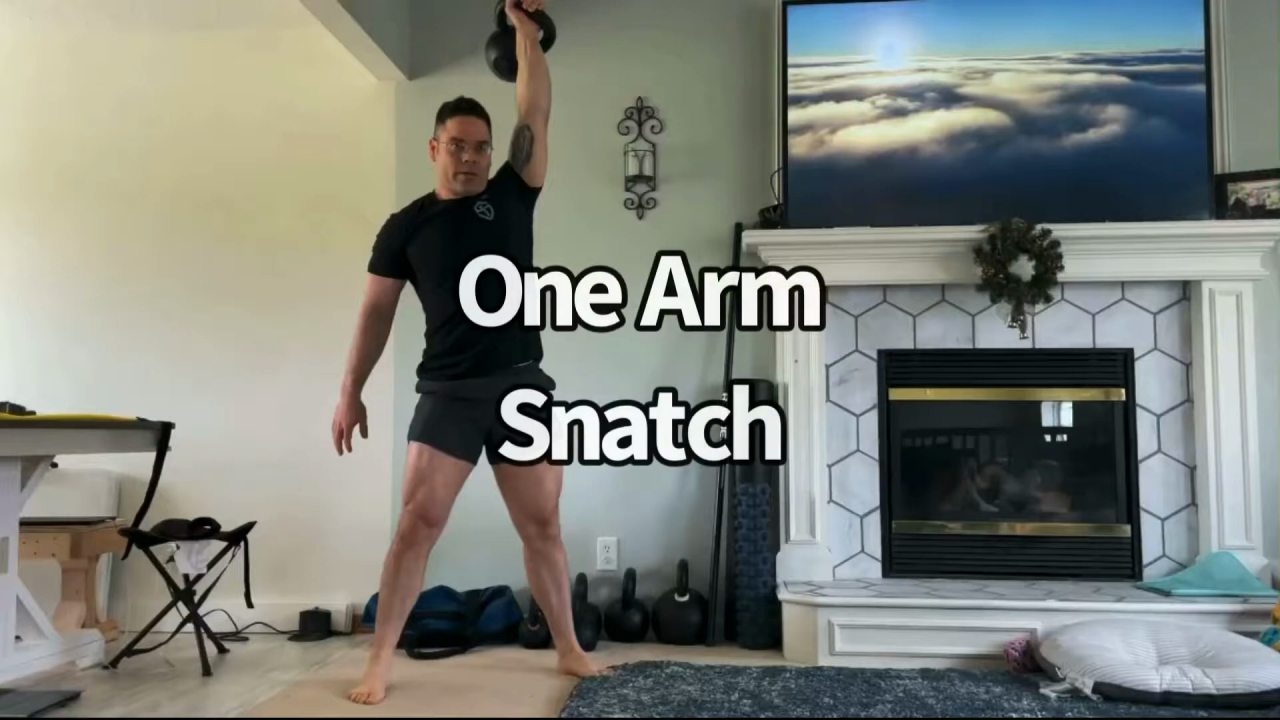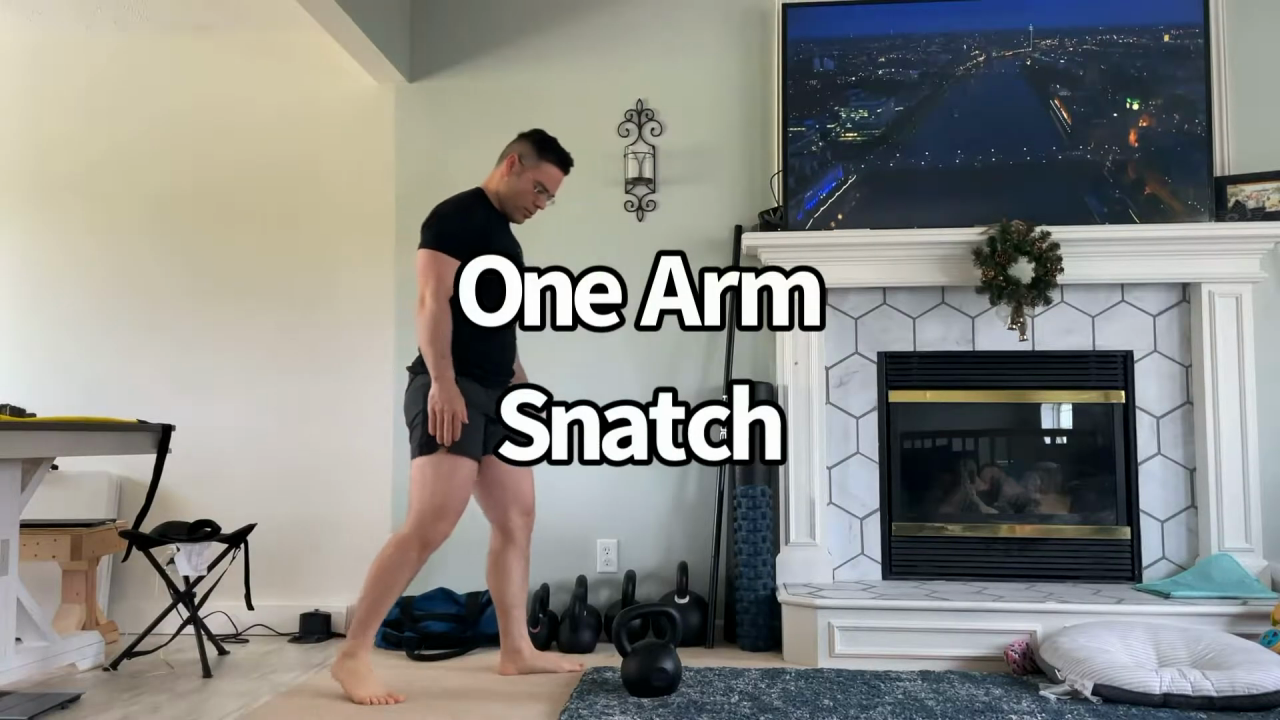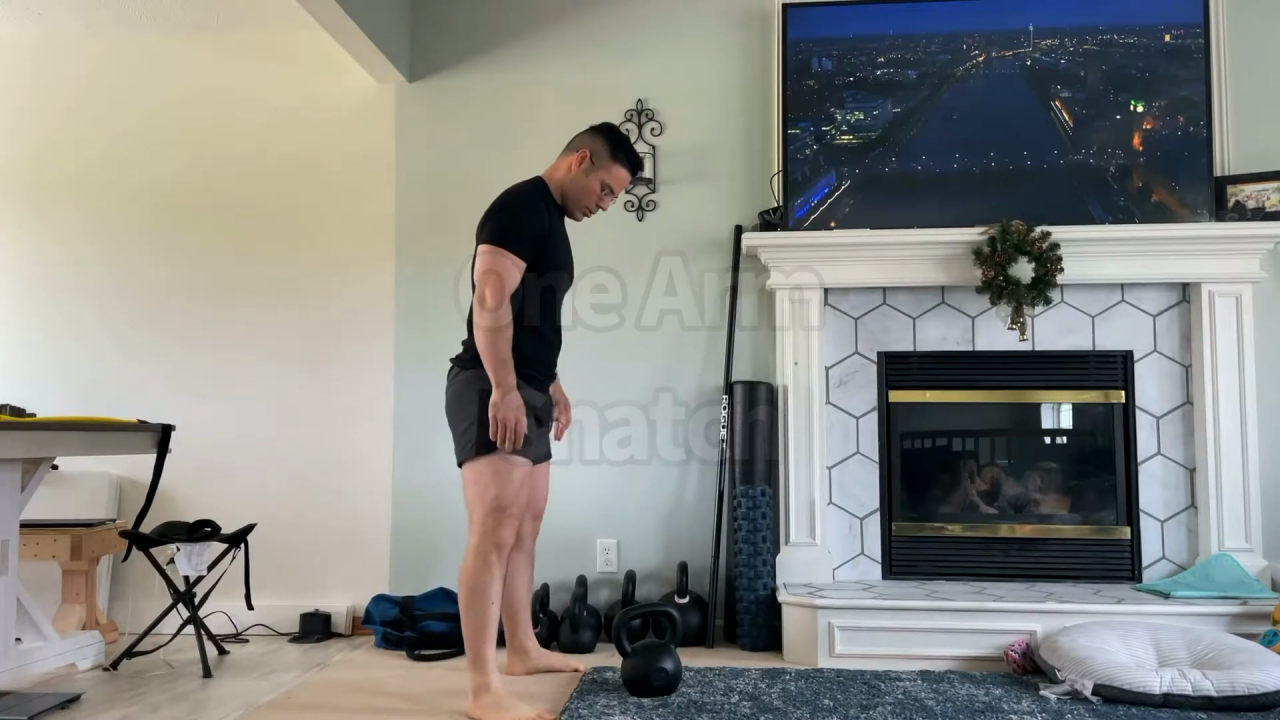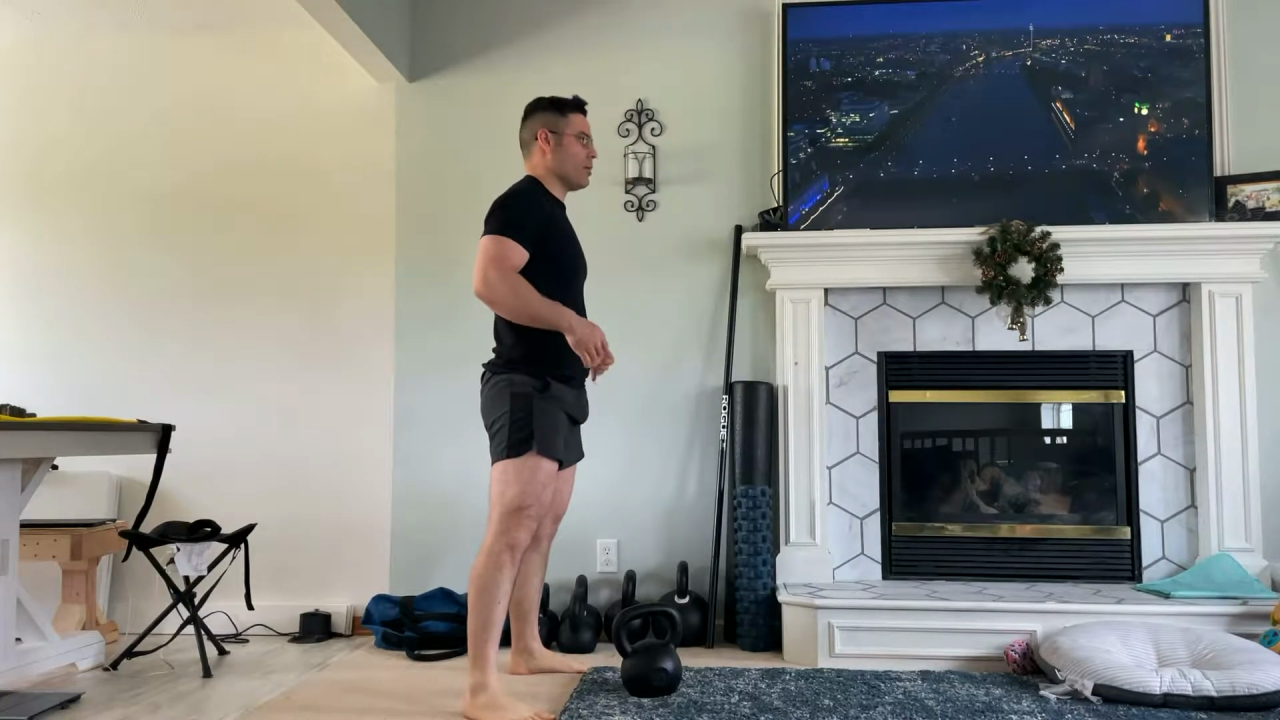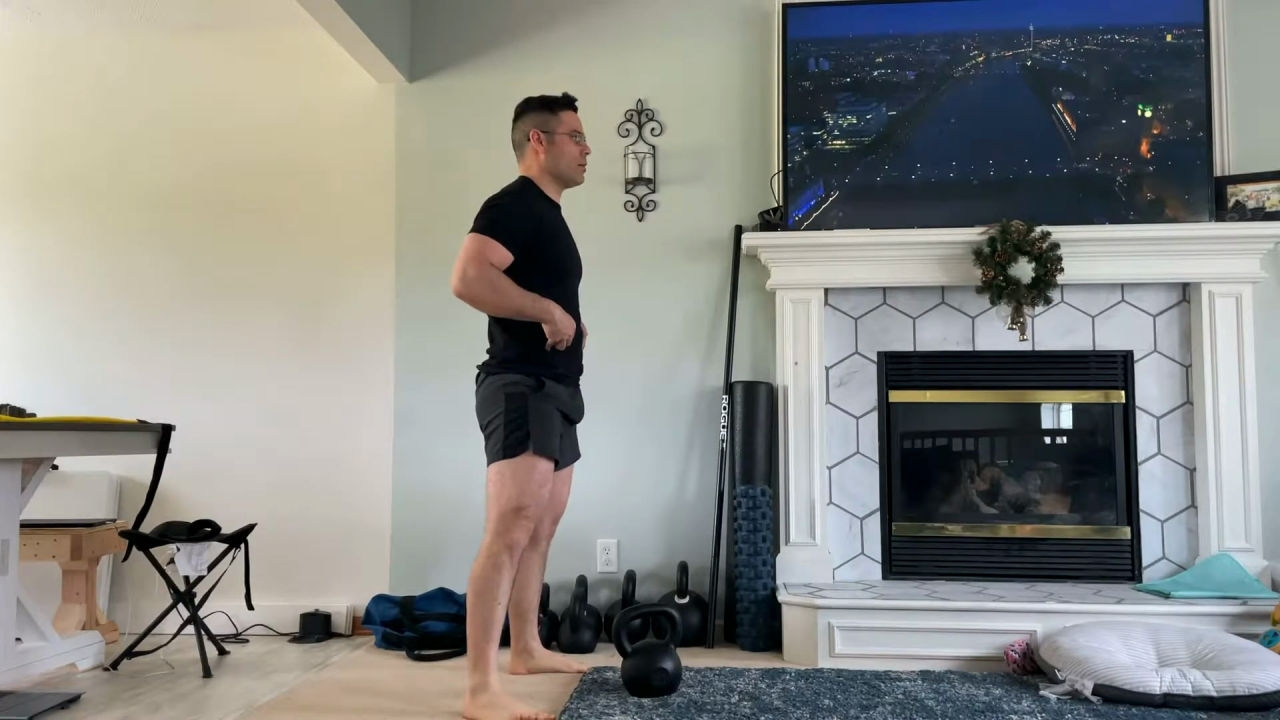
dt=1s
person 1, frame 1
left shoulder: (511, 195)
right shoulder: (406, 225)
left elbow: (536, 115)
right elbow: (376, 310)
right wrist: (350, 392)
left hip: (520, 385)
right hip: (447, 392)
left knee: (542, 525)
right knee: (417, 524)
left ankle: (569, 649)
right ankle: (379, 661)
person 1, frame 2
left shoulder: (505, 236)
right shoulder: (456, 217)
right elbow: (432, 302)
left wrist: (523, 389)
right wrist: (444, 384)
left hip: (495, 396)
right hip: (451, 394)
left knee: (517, 521)
right knee: (429, 527)
left ankle: (517, 650)
right ankle: (354, 655)
person 1, frame 3
left shoulder: (551, 220)
right shoulder: (519, 208)
right elbow: (490, 303)
left wrist: (552, 387)
right wrist: (504, 390)
left hip: (526, 394)
right hip: (491, 391)
left knee: (525, 527)
right knee: (494, 533)
left ankle: (523, 649)
person 1, frame 4
left shoulder: (552, 212)
right shoulder: (522, 202)
right elbow: (491, 281)
left wrist: (584, 339)
right wrist: (574, 323)
left hip: (558, 390)
right hip: (526, 388)
left knee: (542, 529)
right knee: (511, 532)
left ankle: (528, 649)
person 1, frame 5
left shoulder: (548, 214)
right shoulder: (513, 203)
right elbow: (468, 278)
left wrist: (569, 321)
right wrist: (548, 310)
left hip: (555, 390)
right hip: (520, 387)
left knee: (541, 528)
right knee: (510, 531)
left ankle: (527, 649)
